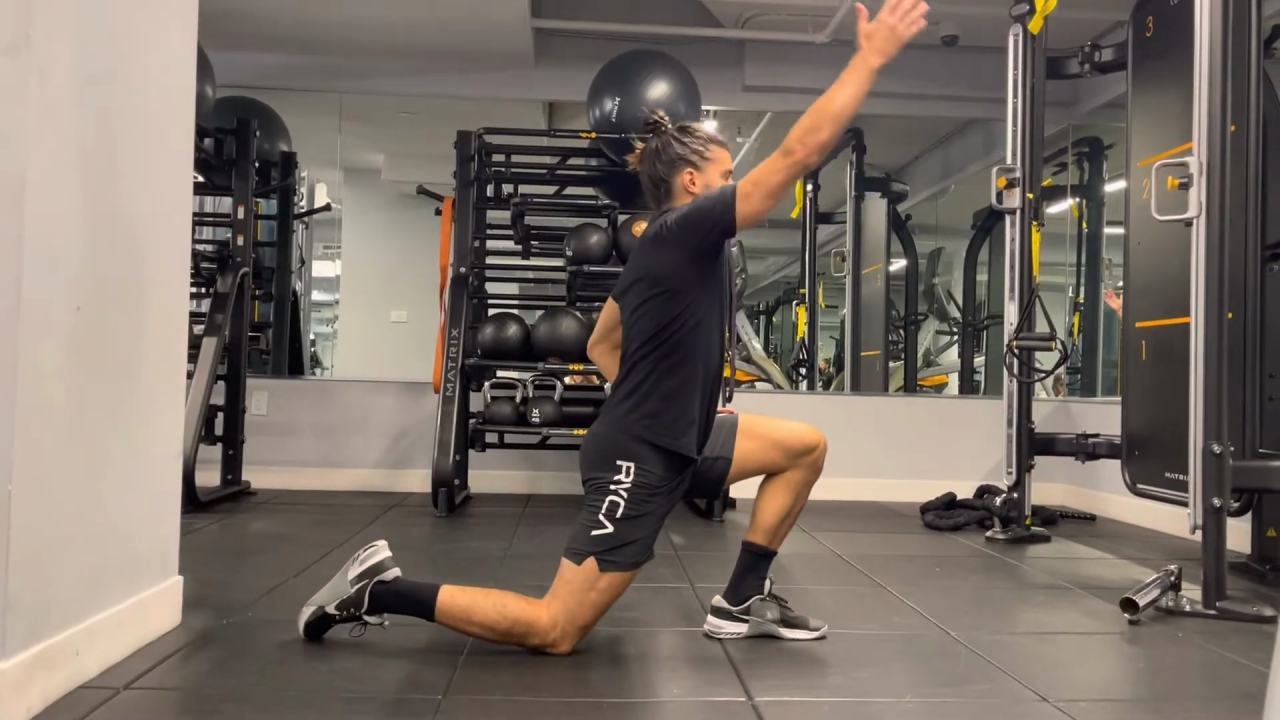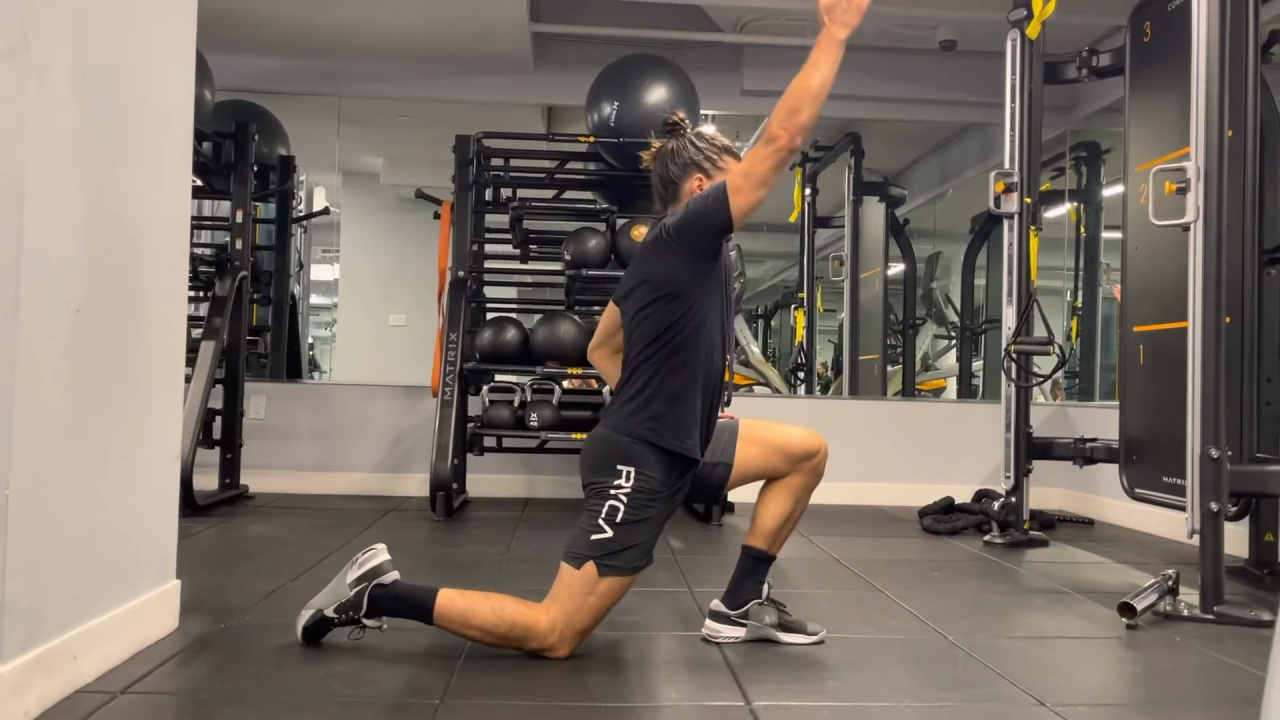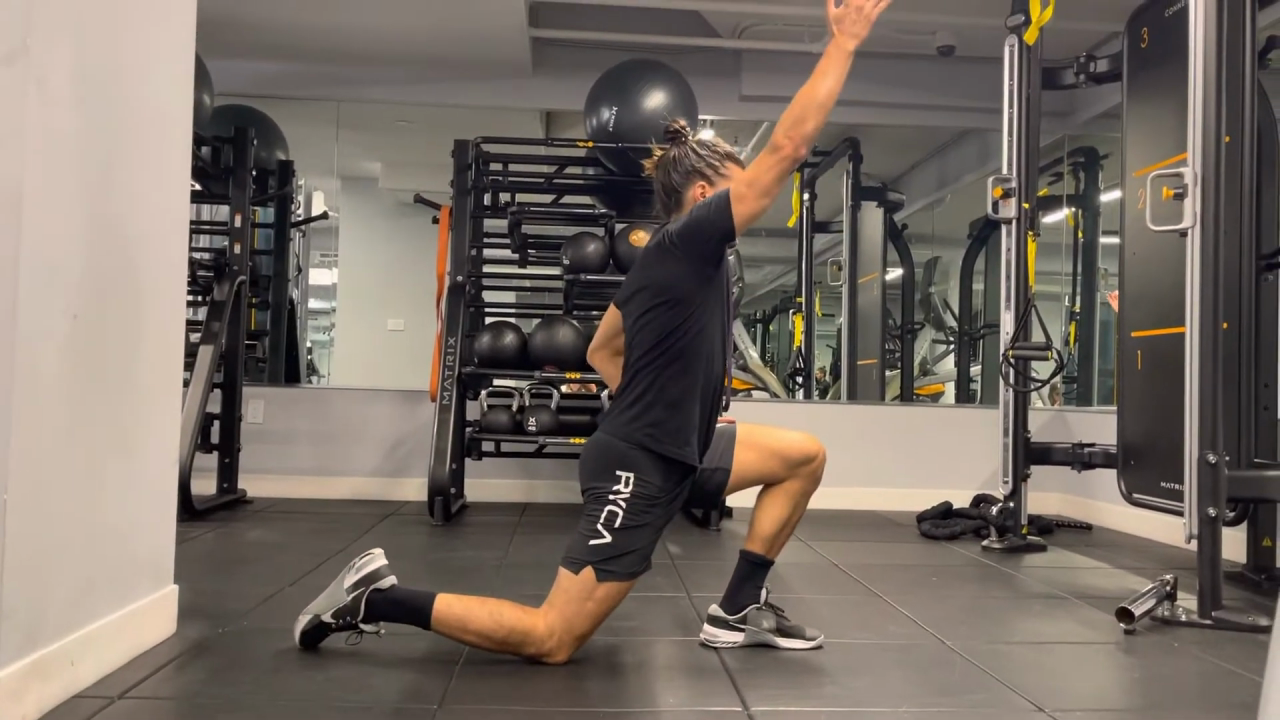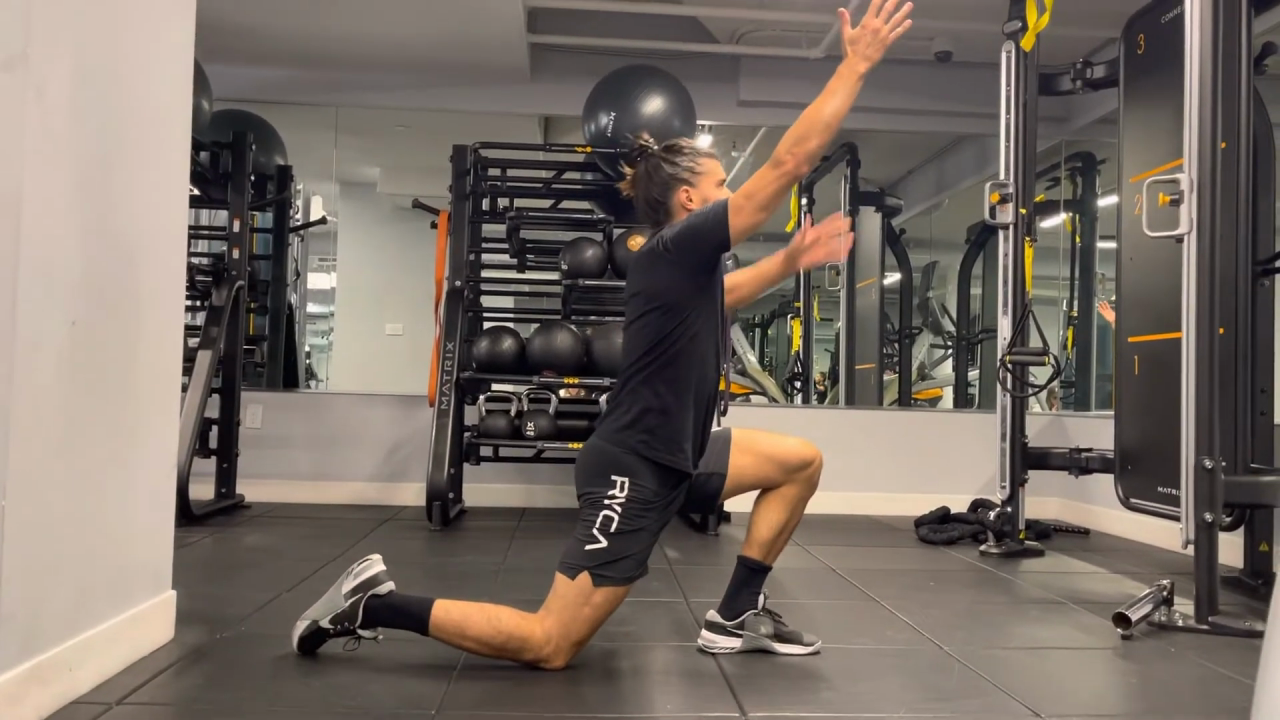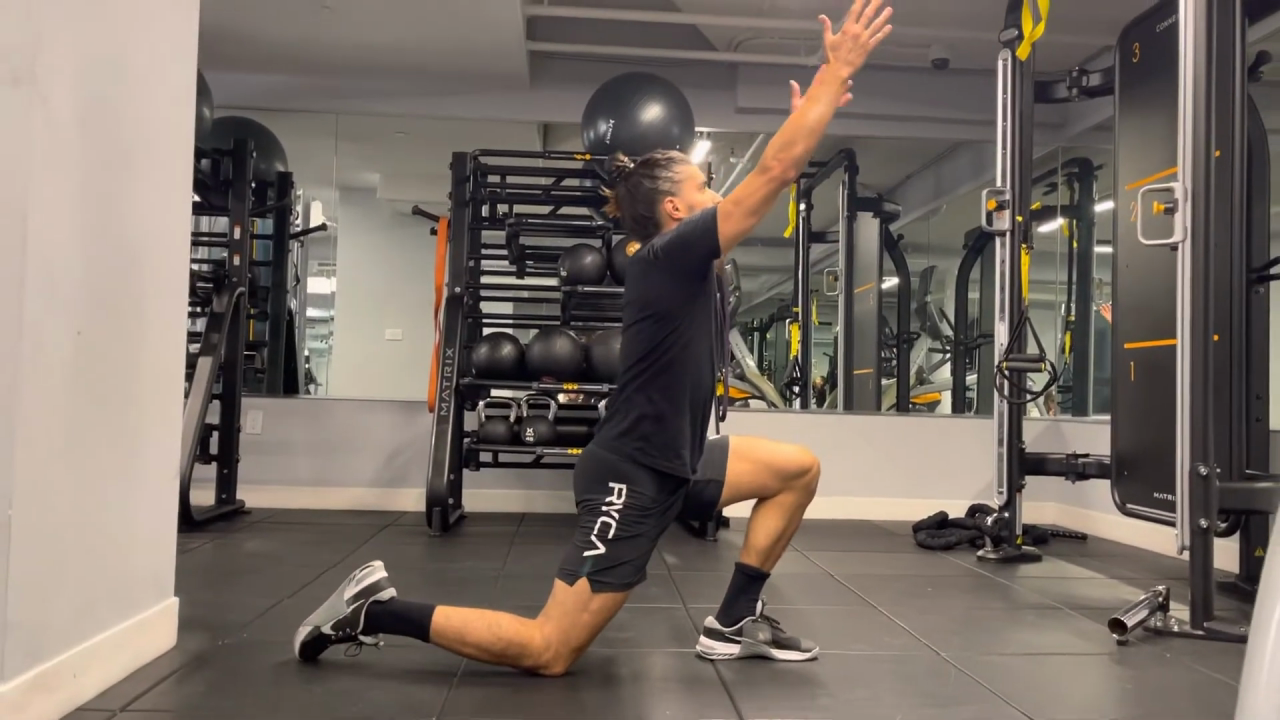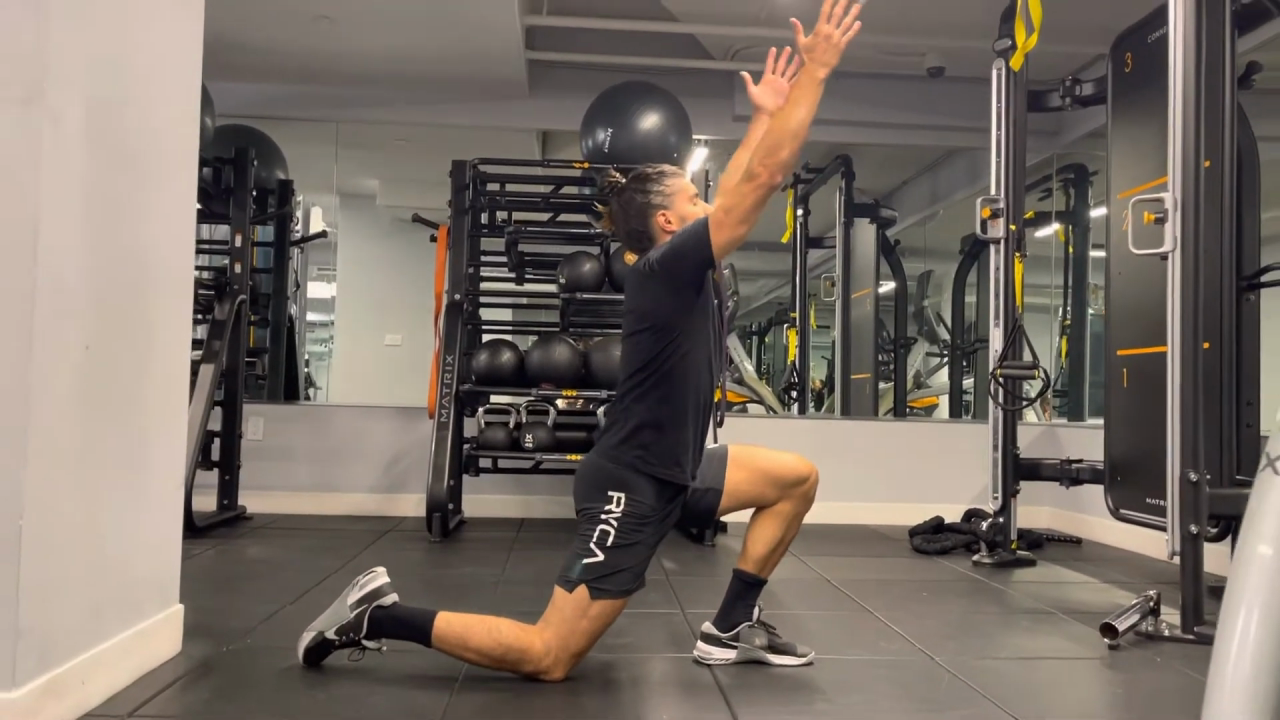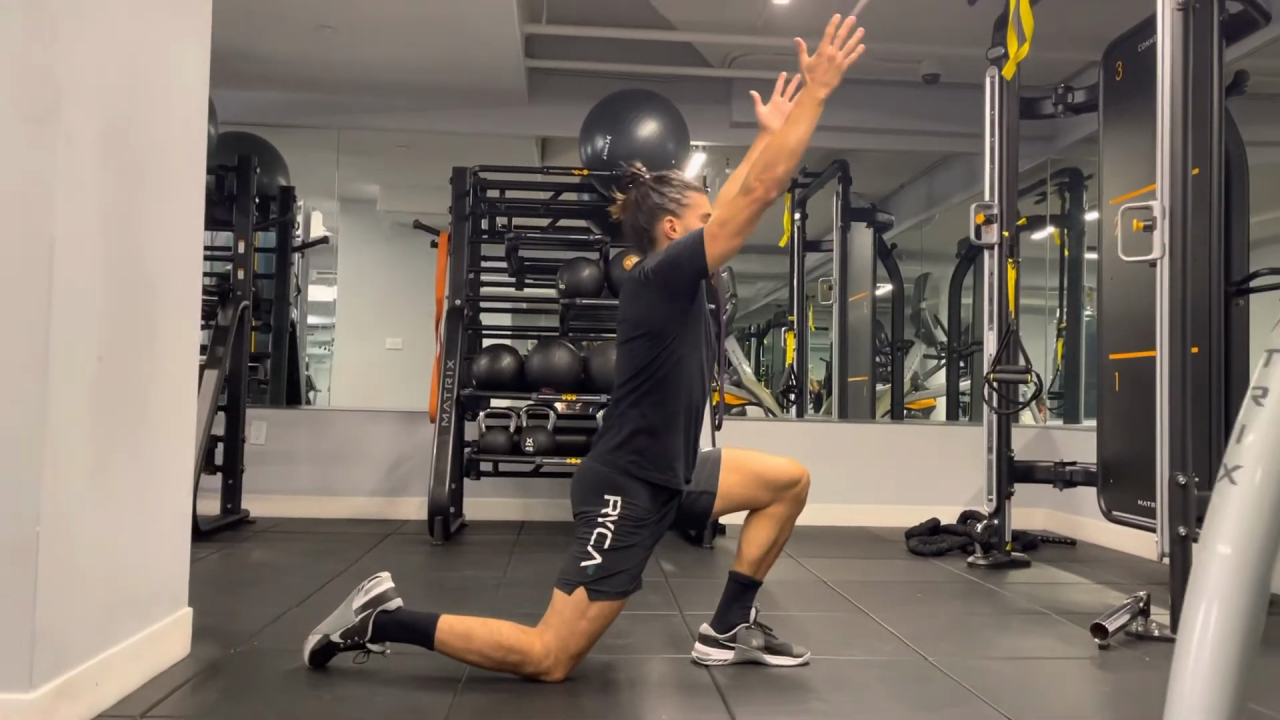
dt=0.3s
person 1, frame 1
left shoulder: (665, 247)
right shoulder: (686, 234)
left elbow: (601, 344)
right elbow: (798, 153)
right wrist: (872, 54)
left hip: (669, 440)
right hip: (640, 460)
left knee: (804, 446)
right knee: (556, 628)
left ankle: (741, 602)
right ankle: (382, 592)
person 1, frame 2
left shoulder: (666, 252)
right shoulder: (686, 235)
left elbow: (601, 349)
right elbow: (783, 139)
left hip: (668, 443)
right hip: (640, 463)
left knee: (805, 452)
right knee: (553, 634)
left ankle: (740, 605)
right ankle: (378, 595)
person 1, frame 3
left shoulder: (666, 258)
right shoulder: (687, 242)
left elbow: (601, 353)
right elbow: (786, 148)
left wrist: (680, 402)
left hip: (668, 448)
right hip: (638, 467)
left knee: (803, 456)
right knee: (550, 639)
left ankle: (738, 610)
right ankle: (377, 598)
person 1, frame 4
left shoulder: (678, 261)
right shoulder: (679, 249)
left elbow: (715, 300)
right elbow: (789, 163)
left wrist: (793, 260)
right wrist: (857, 62)
left hip: (666, 454)
right hip: (633, 471)
left knee: (800, 461)
right knee: (548, 646)
left ankle: (737, 615)
right ankle: (377, 604)
person 1, frame 5
left shoulder: (678, 262)
right shoulder: (670, 257)
left elbow: (761, 183)
right elbow: (774, 173)
left wrist: (807, 115)
right wrist: (840, 68)
left hip: (670, 462)
right hip: (632, 477)
left knee: (798, 469)
right knee: (548, 651)
left ankle: (734, 622)
right ankle: (375, 611)
person 1, frame 6
left shoulder: (675, 271)
right shoulder: (667, 268)
left elbow: (738, 191)
right elbow: (764, 178)
left wrist: (765, 113)
right wrist: (817, 71)
left hip: (666, 471)
right hip: (631, 486)
left knee: (796, 478)
right knee: (548, 658)
left ankle: (732, 627)
right ankle: (380, 615)
person 1, frame 7
left shoulder: (669, 281)
right shoulder: (663, 277)
left elbow: (731, 202)
right elbow: (758, 194)
left wrist: (769, 130)
right wrist: (817, 90)
left hip: (663, 474)
right hip: (628, 490)
left knee: (788, 481)
right knee: (549, 659)
left ankle: (728, 629)
right ankle: (382, 622)
